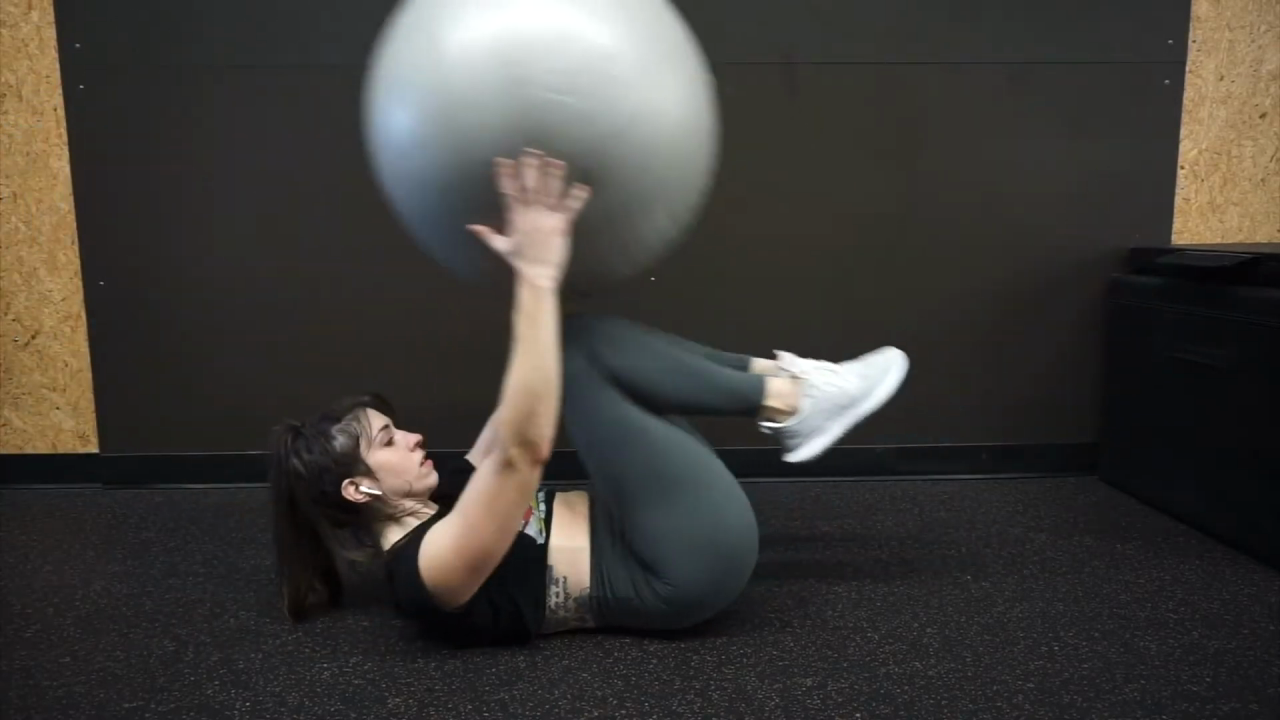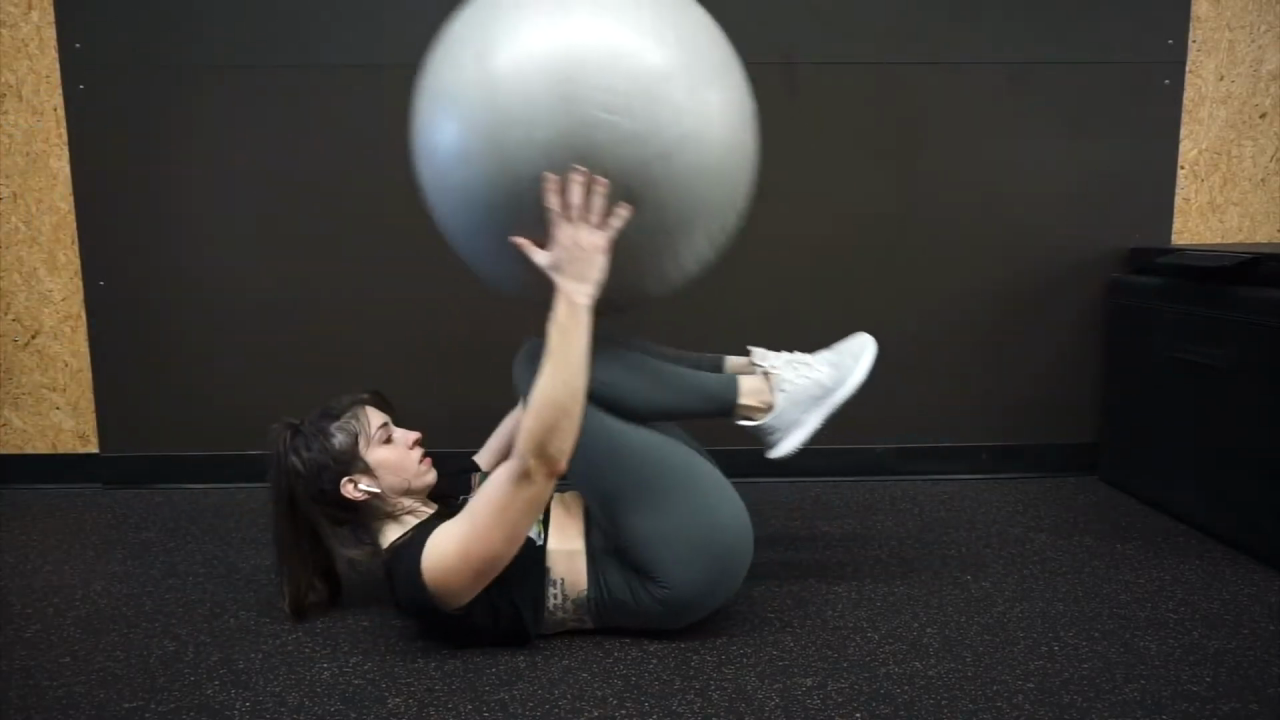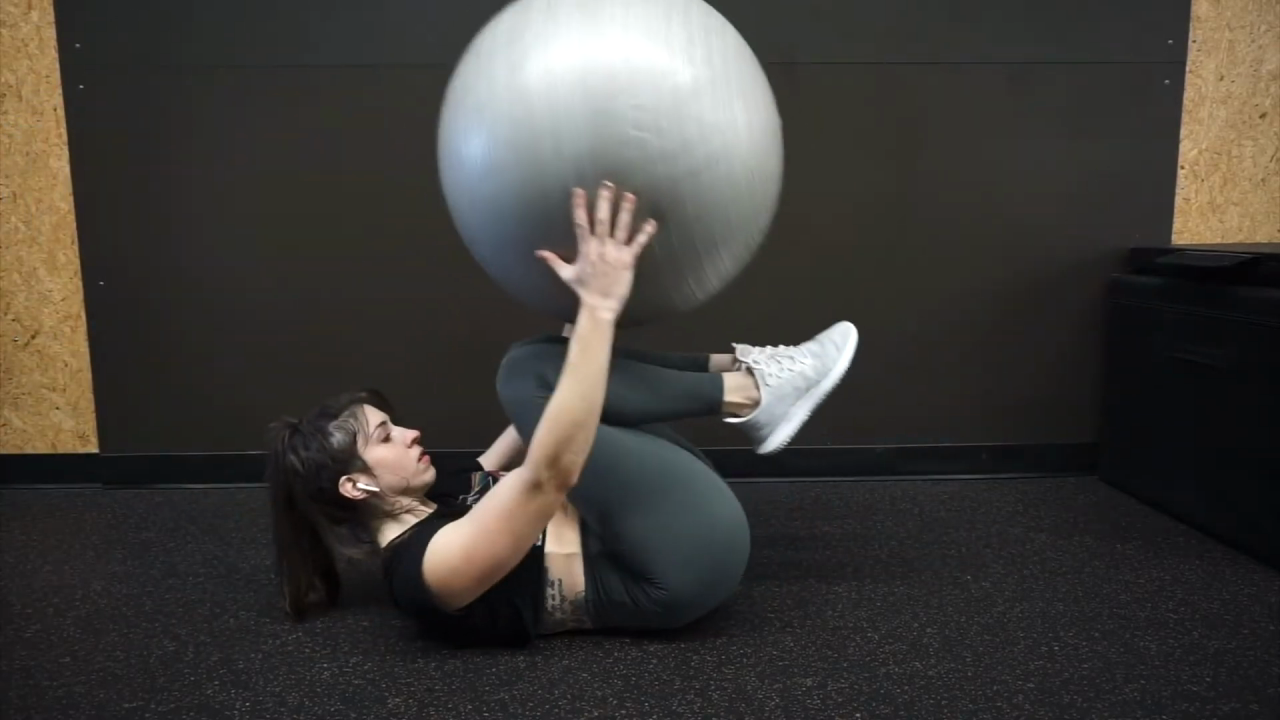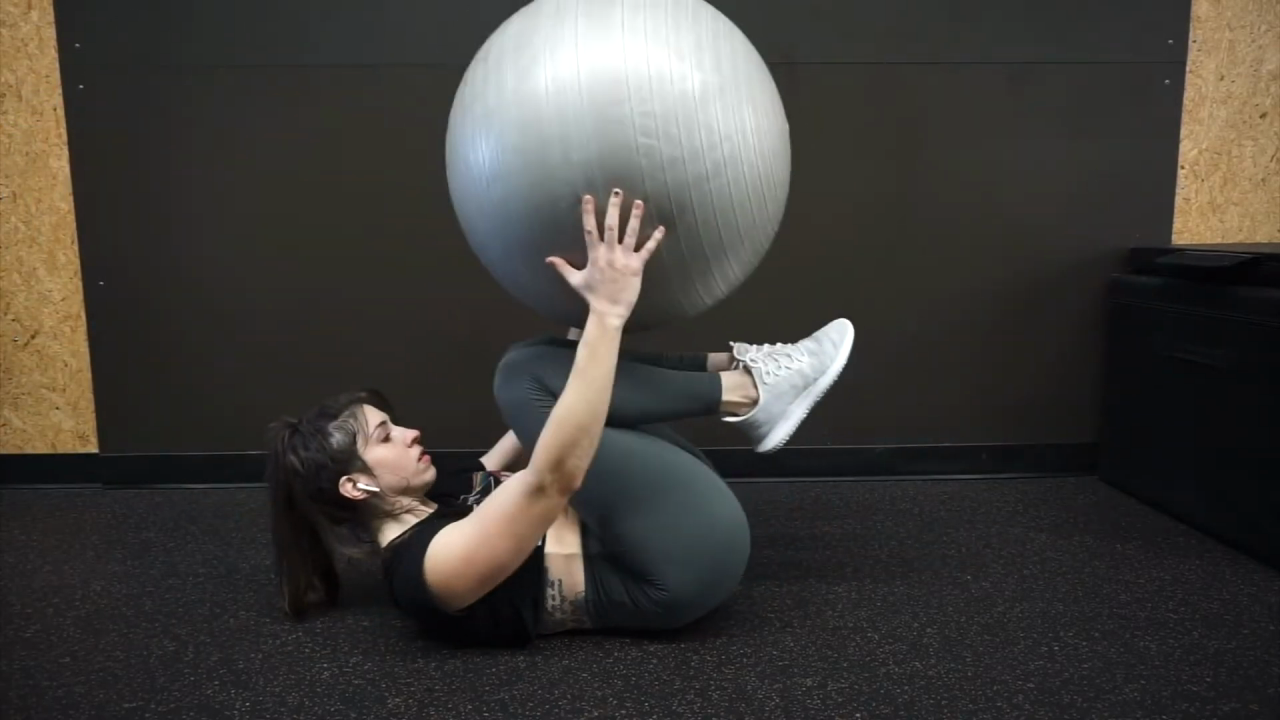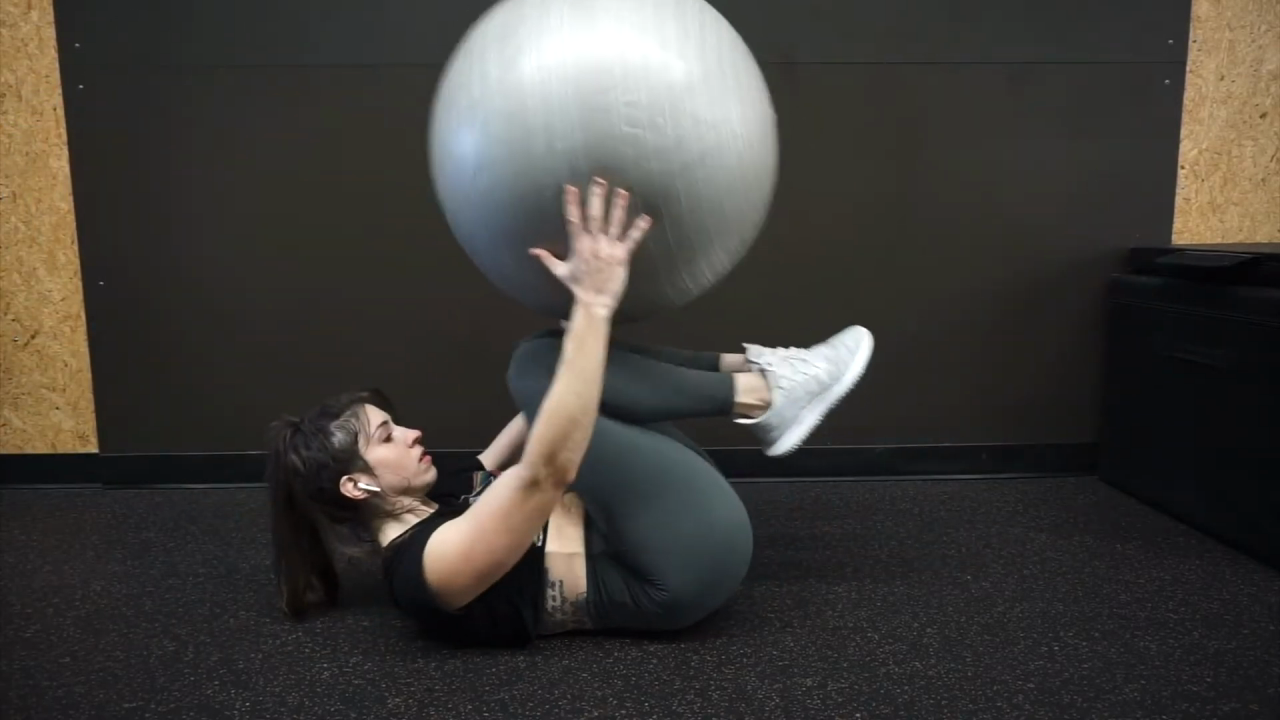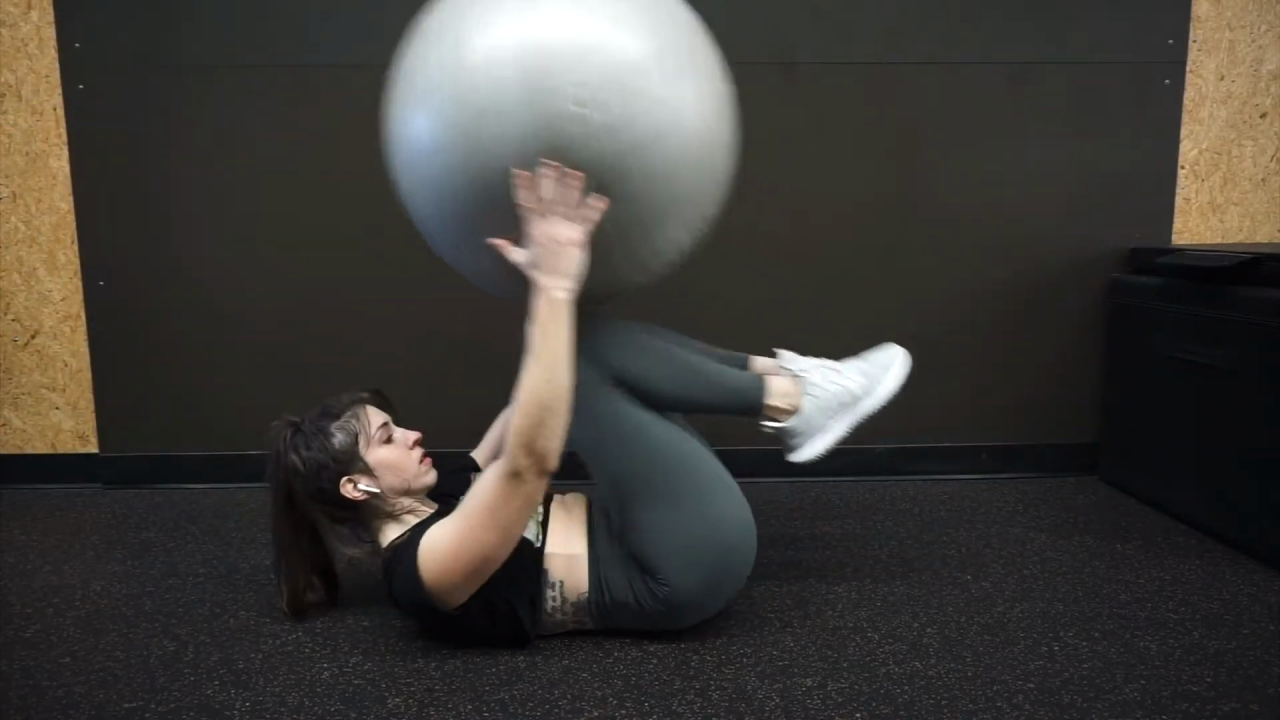
dt=0.1s
person 1, frame 1
left shoulder: (441, 502)
right shoulder: (428, 567)
left elbow: (520, 416)
right elbow: (528, 445)
left wrist: (538, 274)
right wrist: (538, 274)
left hip: (687, 540)
right hip: (697, 561)
left knee: (578, 340)
right knee: (580, 349)
left ankle: (784, 383)
right ankle: (789, 399)
person 1, frame 2
left shoulder: (437, 505)
right shoulder: (428, 569)
left elbow: (544, 412)
right elbow: (541, 460)
left wrist: (572, 283)
right wrist: (574, 290)
left hip: (677, 541)
right hip: (692, 556)
left knee: (551, 366)
right knee: (549, 364)
left ankle: (758, 380)
right ankle: (761, 397)
person 1, frame 3
left shoulder: (437, 502)
right shoulder: (428, 568)
left elbow: (545, 432)
right elbow: (553, 471)
left wrist: (595, 304)
right wrist: (600, 304)
left hip: (673, 526)
right hip: (690, 556)
left knee: (539, 372)
right knee: (528, 374)
left ankle: (739, 373)
right ankle: (747, 393)
person 1, frame 4
left shoulder: (437, 503)
right shoulder: (428, 568)
left elbow: (550, 434)
right elbow: (557, 476)
right wrist: (607, 311)
left hip: (668, 535)
right hip: (690, 553)
left knee: (539, 374)
right knee: (526, 377)
left ankle: (737, 374)
right ankle: (744, 392)
person 1, frame 5
left shoulder: (431, 504)
right shoulder: (427, 564)
right elbow: (551, 465)
right wrist: (595, 300)
left hip: (671, 533)
right hip: (688, 561)
left knee: (548, 364)
right knee: (550, 367)
left ankle: (758, 376)
right ankle: (764, 397)
person 1, frame 6
left shoulder: (436, 504)
right shoulder: (425, 566)
left elbow: (520, 437)
right elbow: (534, 458)
right wrist: (554, 285)
left hip: (679, 542)
right hip: (691, 562)
left knee: (582, 354)
right knee: (591, 345)
left ankle: (784, 381)
right ankle: (789, 400)
